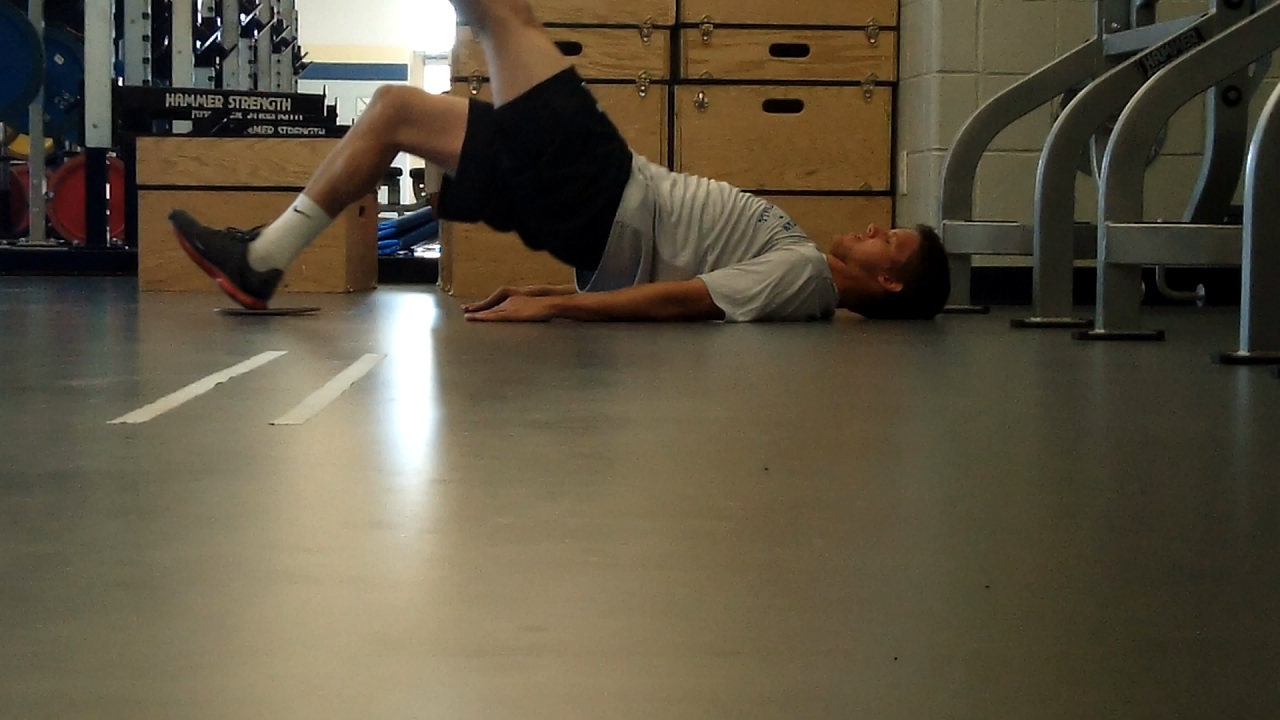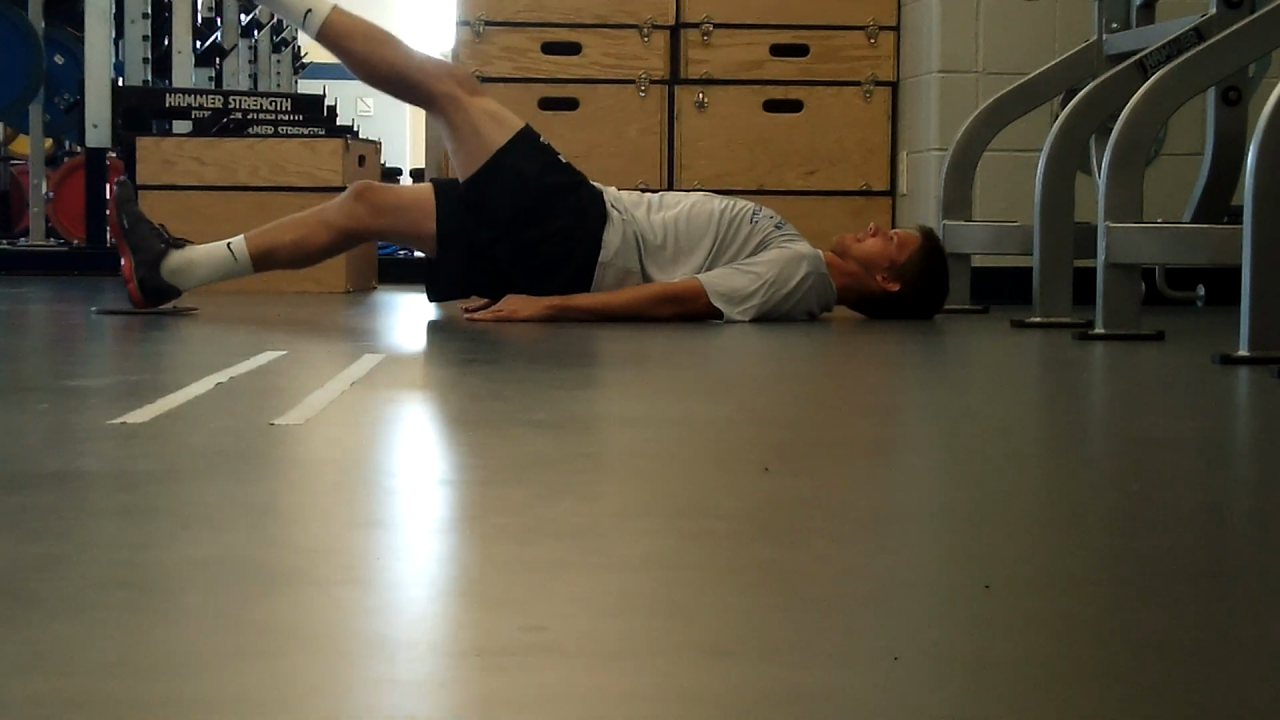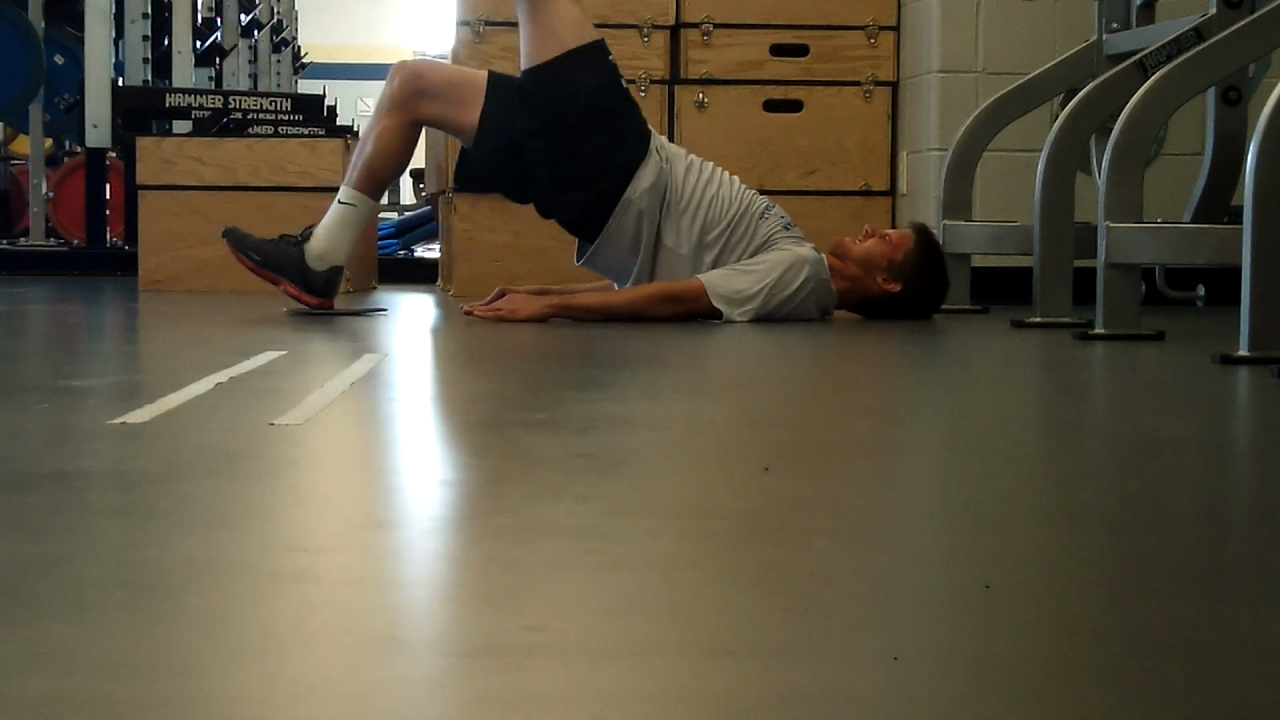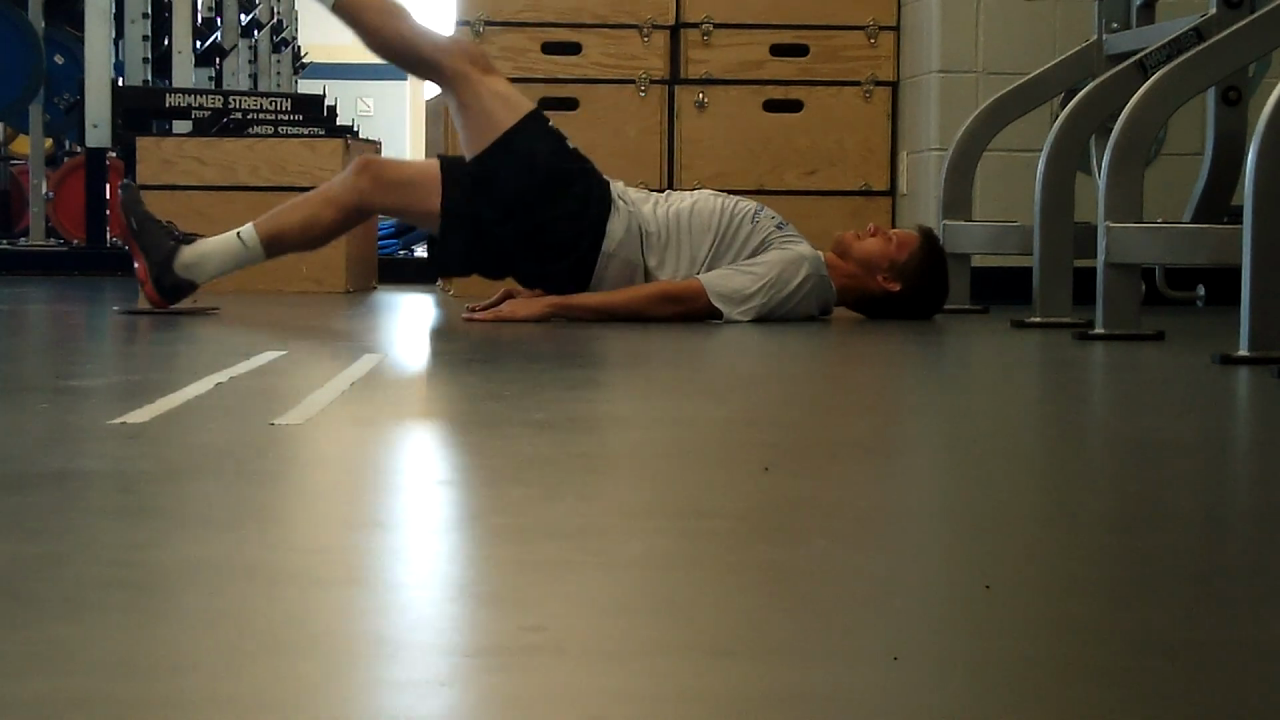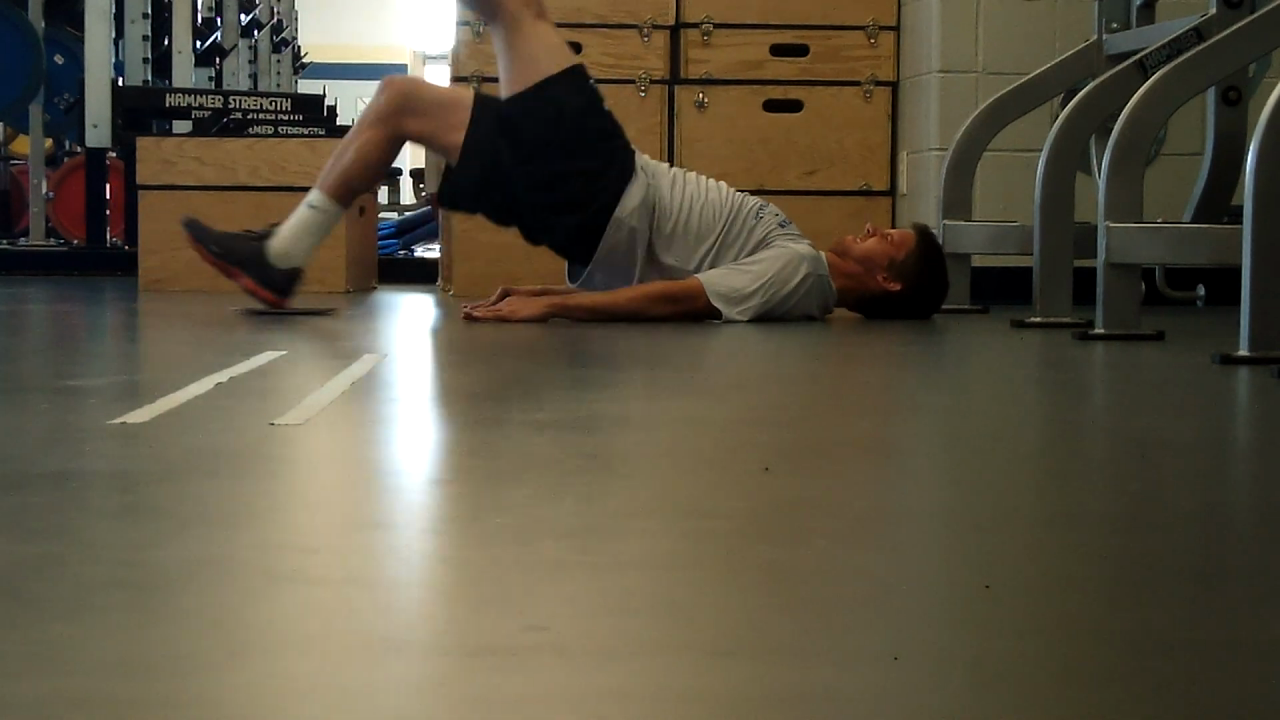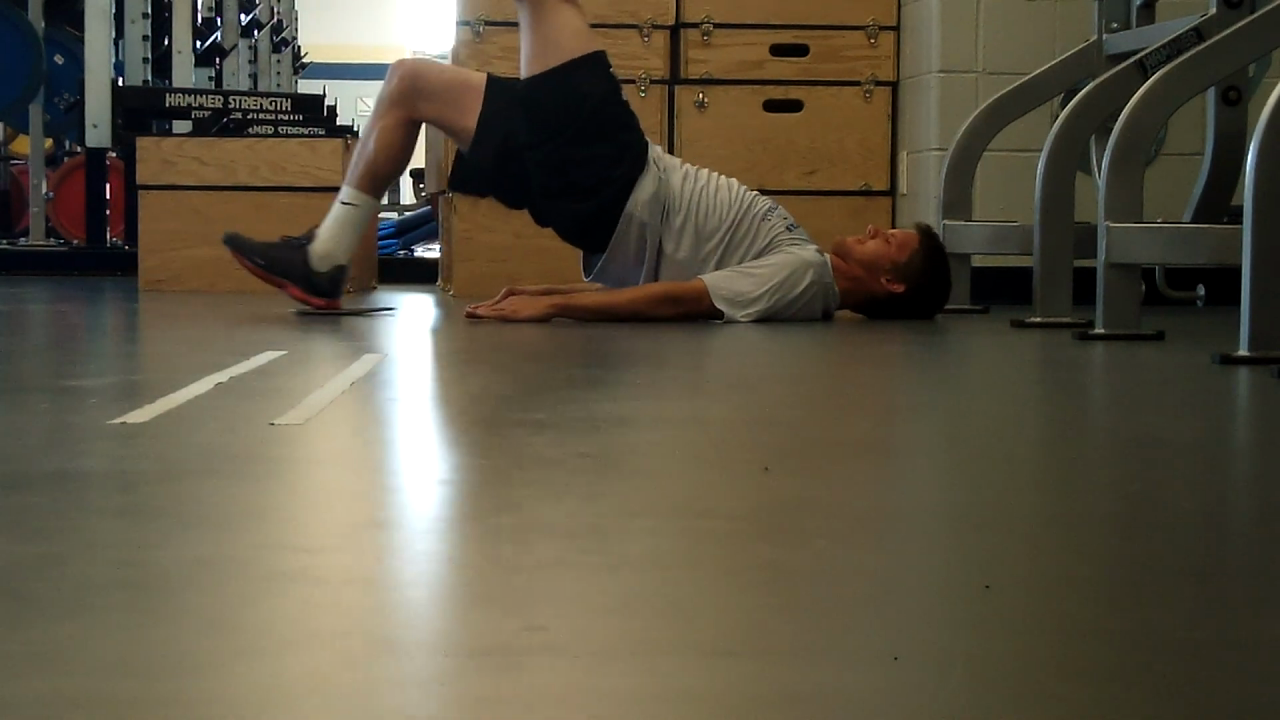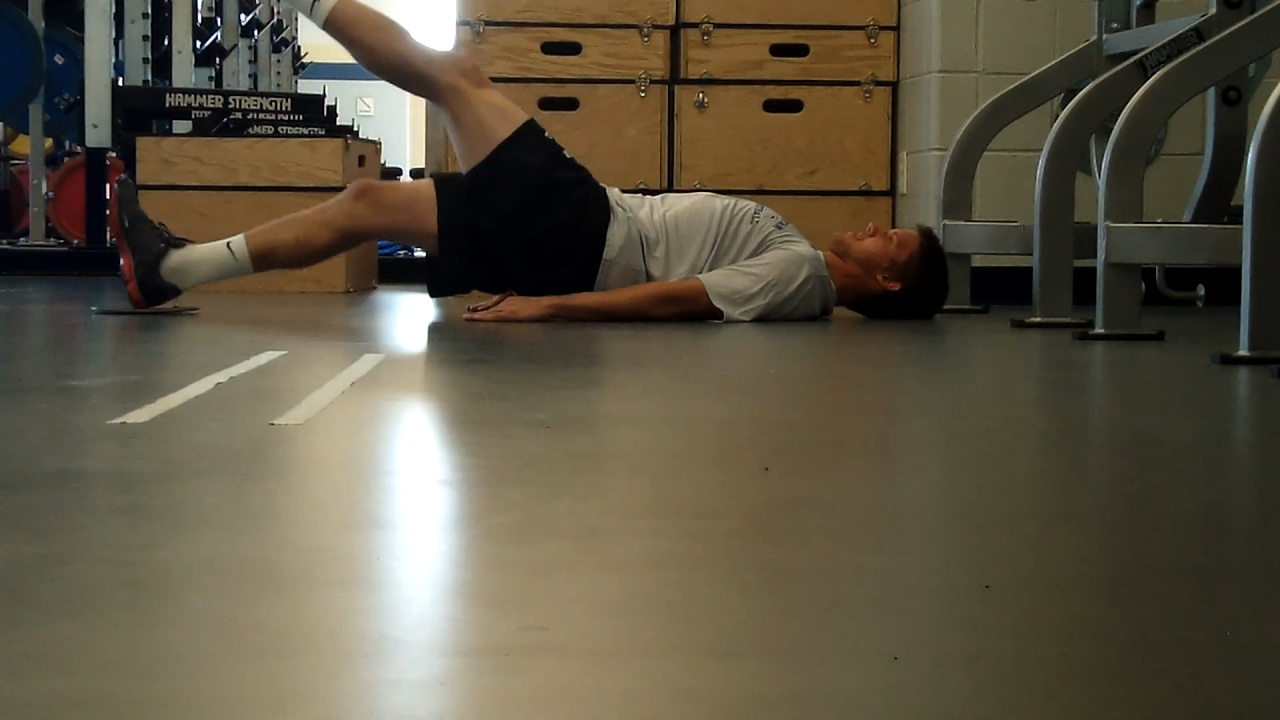
dt=0.7s
person 1, frame 1
left shoulder: (803, 274)
right shoulder: (800, 266)
left elbow: (681, 300)
left wrist: (553, 304)
right wrist: (555, 287)
left hip: (604, 200)
right hip: (609, 207)
right knee: (395, 106)
right ankle: (262, 259)
person 1, frame 2
left shoulder: (800, 271)
right shoulder: (794, 268)
left elbow: (676, 300)
left wrist: (548, 305)
left hip: (586, 243)
right hip: (594, 225)
left knee: (451, 87)
right knee: (365, 205)
right ankle: (172, 271)
person 1, frame 3
left shoulder: (800, 275)
right shoulder: (797, 268)
left elbow: (679, 302)
left wrist: (551, 305)
right hip: (612, 175)
right knee: (411, 84)
right ankle: (322, 257)
person 1, frame 4
left shoulder: (800, 273)
right shoulder: (794, 266)
left elbow: (677, 298)
left wrist: (549, 306)
right wrist: (545, 285)
left hip: (588, 232)
right hip: (592, 229)
right knee: (370, 178)
right ankle: (186, 265)
person 1, frame 5
left shoulder: (798, 274)
right shoulder: (798, 263)
left elbow: (677, 300)
left wrist: (550, 304)
right wrist: (560, 287)
left hip: (599, 192)
right hip: (604, 199)
right knee: (398, 99)
right ankle: (284, 256)
person 1, frame 6
left shoulder: (804, 276)
right shoulder: (803, 268)
left elbow: (681, 301)
left wrist: (554, 306)
right wrist: (554, 290)
right hip: (613, 188)
right knee: (410, 83)
right ankle: (326, 257)
person 1, frame 7
left shoulder: (798, 273)
right shoulder: (793, 262)
left elbow: (677, 299)
left wrist: (549, 306)
left hip: (582, 241)
right hip: (590, 231)
left knee: (457, 77)
right knee: (366, 203)
right ankle: (169, 269)
